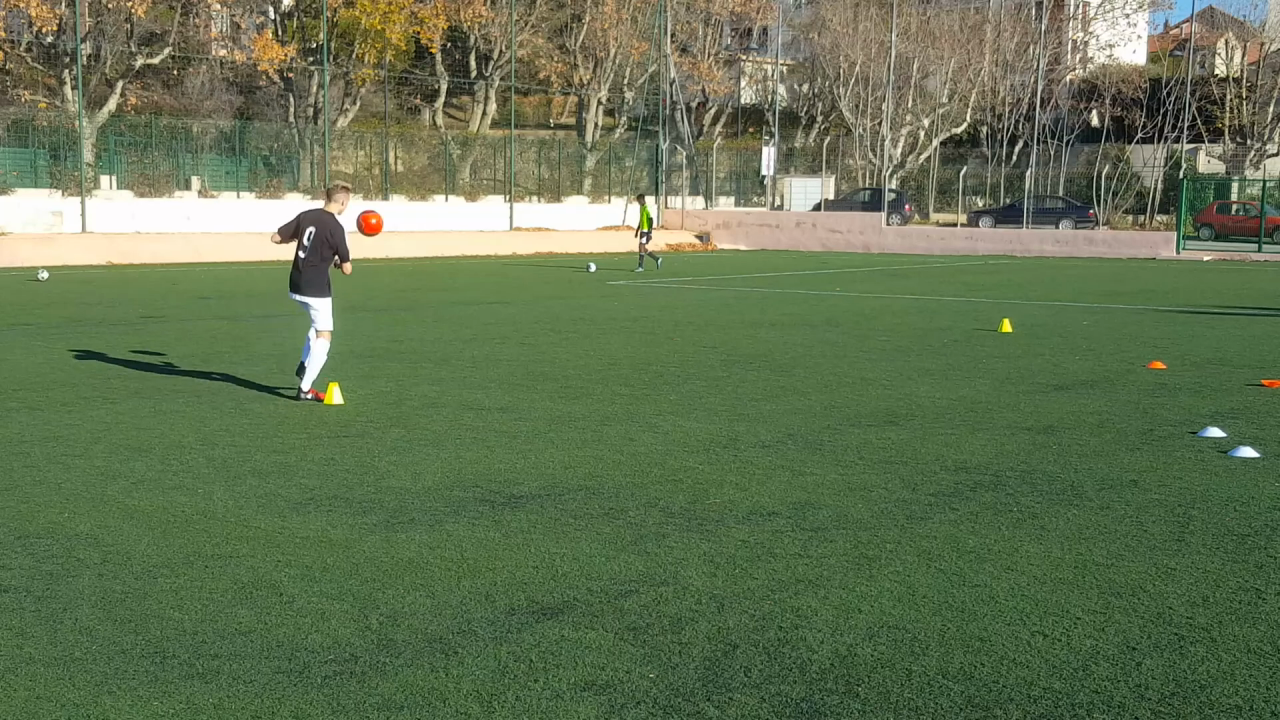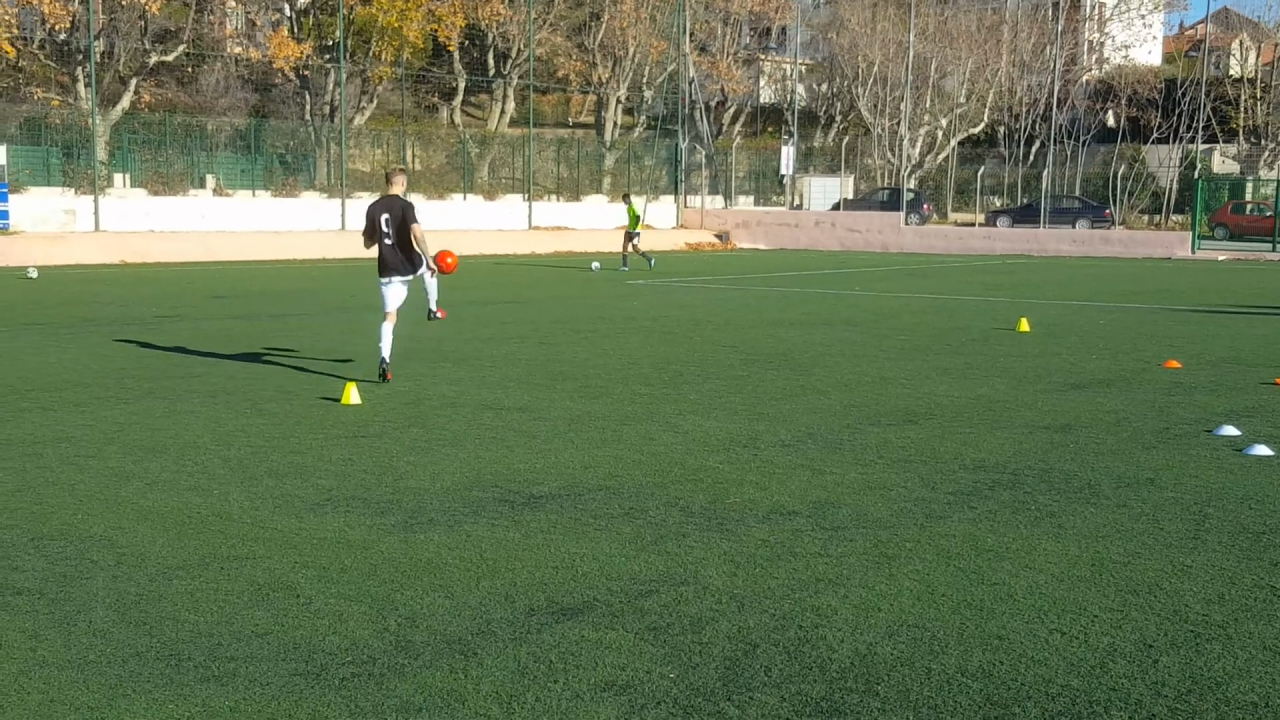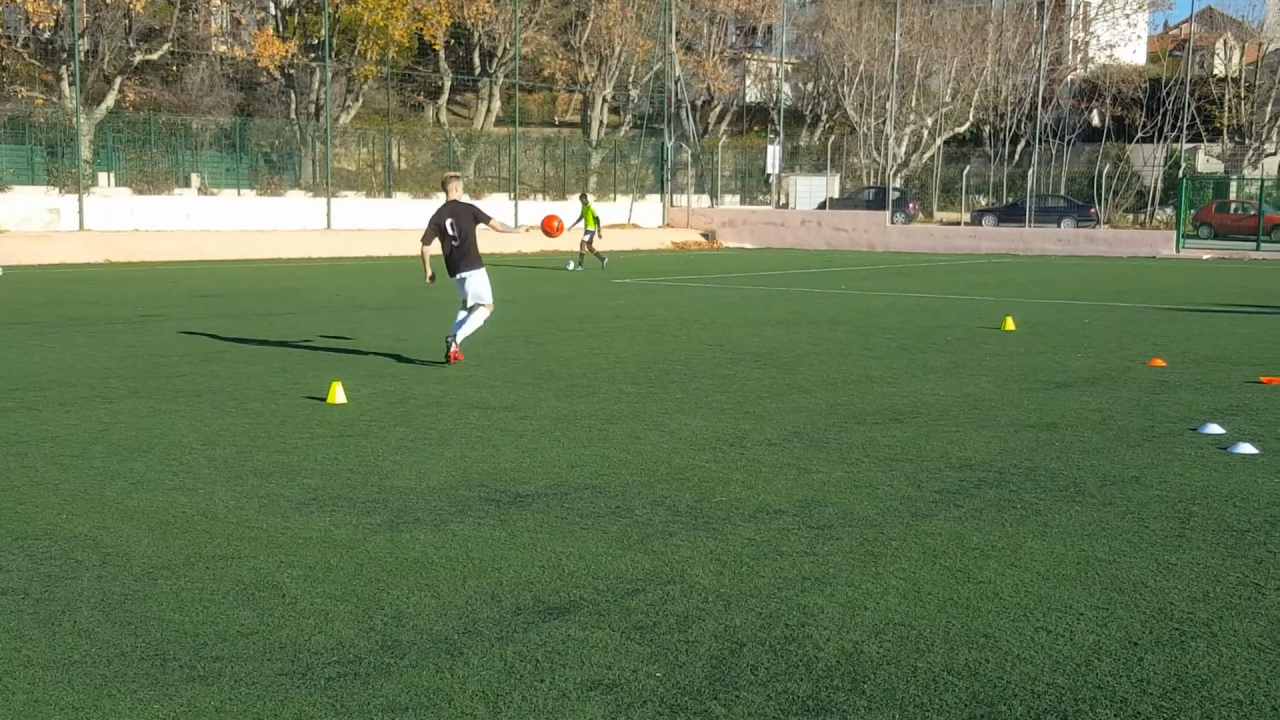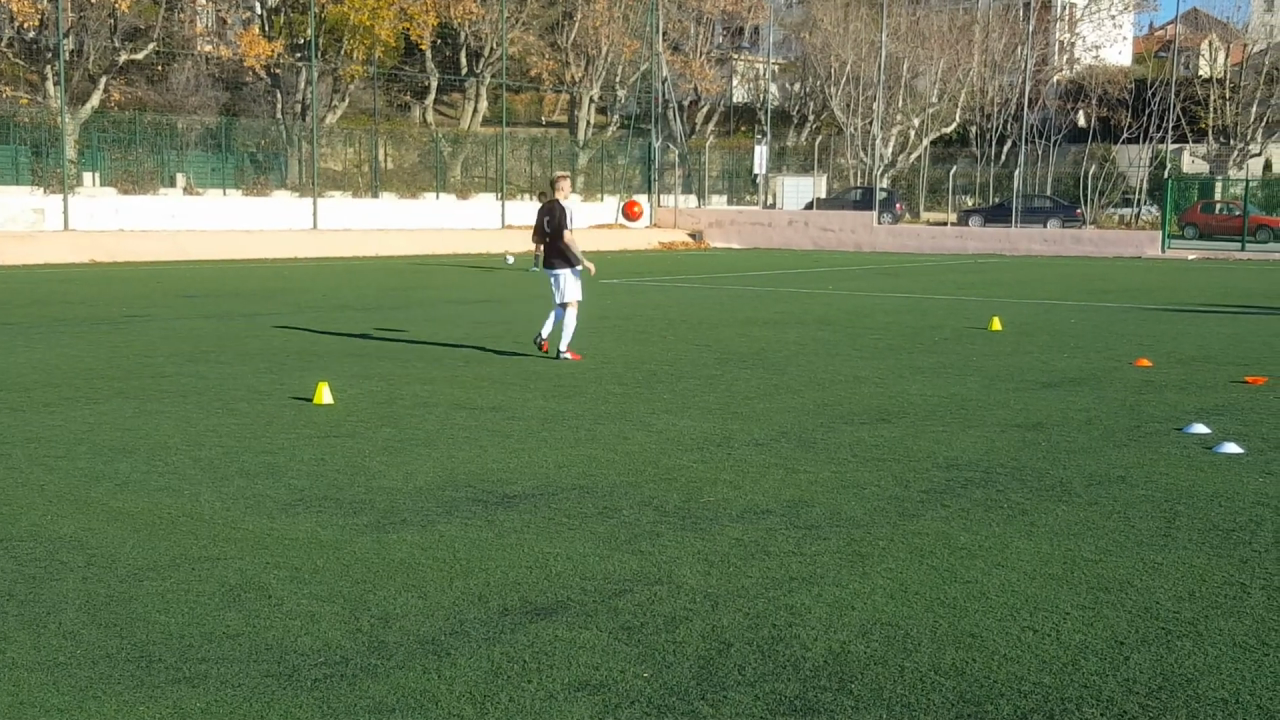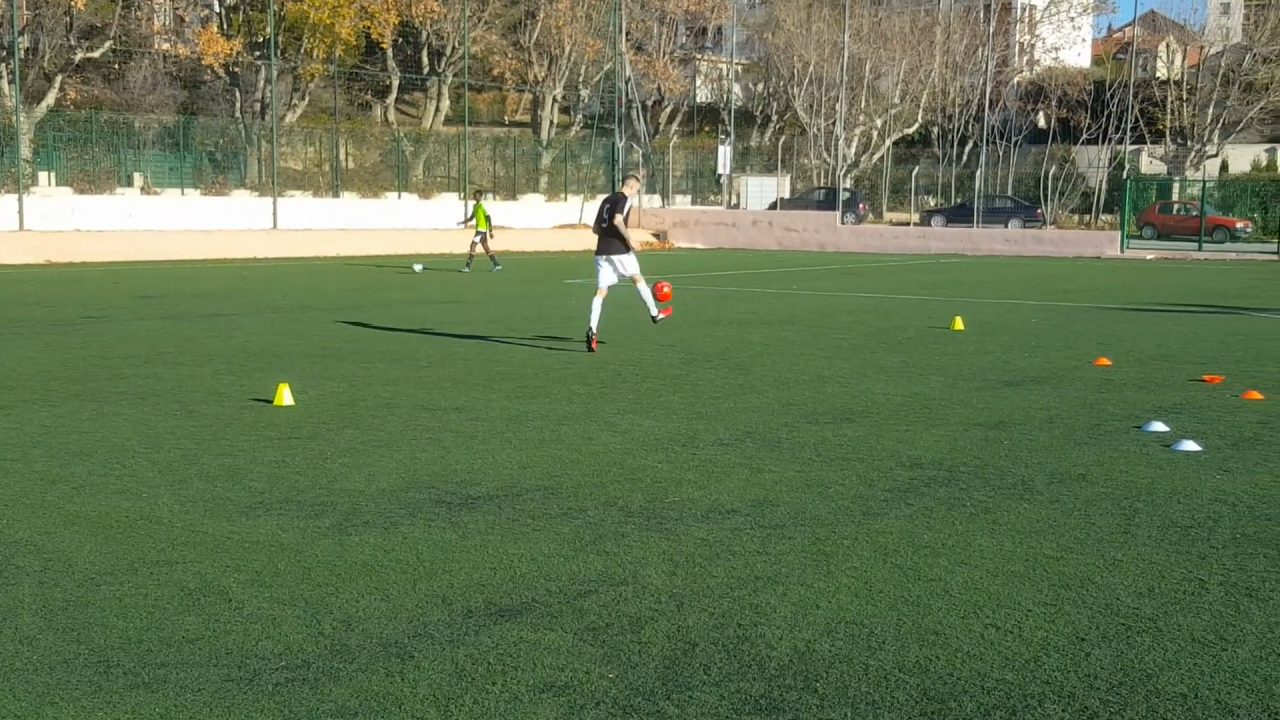
dt=0.5s
person 1, frame 1
left shoulder: (305, 217)
right shoulder: (336, 228)
left elbow: (276, 238)
right elbow: (347, 269)
right wrist: (341, 264)
left hip: (296, 286)
right hip: (317, 289)
left knee: (318, 329)
right knee: (324, 336)
left ankle: (306, 363)
right ankle: (305, 390)
person 1, frame 2
left shoulder: (373, 208)
right shoulder: (405, 205)
left elbow: (368, 243)
right elbow: (416, 233)
right wrist: (430, 260)
left hip: (387, 272)
right hip: (409, 266)
left knee: (390, 317)
right knee: (427, 268)
left ankle: (385, 359)
right ankle: (433, 309)
person 1, frame 3
left shoulder: (437, 215)
right shoulder: (468, 209)
left elbow: (425, 247)
right elbow: (497, 226)
left wrist: (428, 270)
right wrist: (517, 230)
left hip: (455, 270)
right hip: (473, 267)
left knee: (468, 308)
right knee: (486, 308)
left ankle: (453, 344)
right ankle: (455, 339)
person 1, frame 4
left shoulder: (543, 209)
right shoulder: (563, 209)
left elbow: (537, 238)
right elbow: (567, 238)
right wrist: (585, 261)
left hip: (550, 265)
right hip: (566, 264)
left knee: (562, 305)
right knee: (572, 306)
left ankle: (544, 335)
right ankle: (563, 350)
person 1, frame 5
left shoulder: (606, 200)
right shoulder: (624, 200)
left elbow: (595, 228)
right elbow: (617, 220)
right wrist: (629, 239)
left hip: (602, 251)
right hip: (619, 251)
left knee: (601, 292)
right knee: (638, 278)
left ankle: (592, 329)
right ankle: (654, 313)
